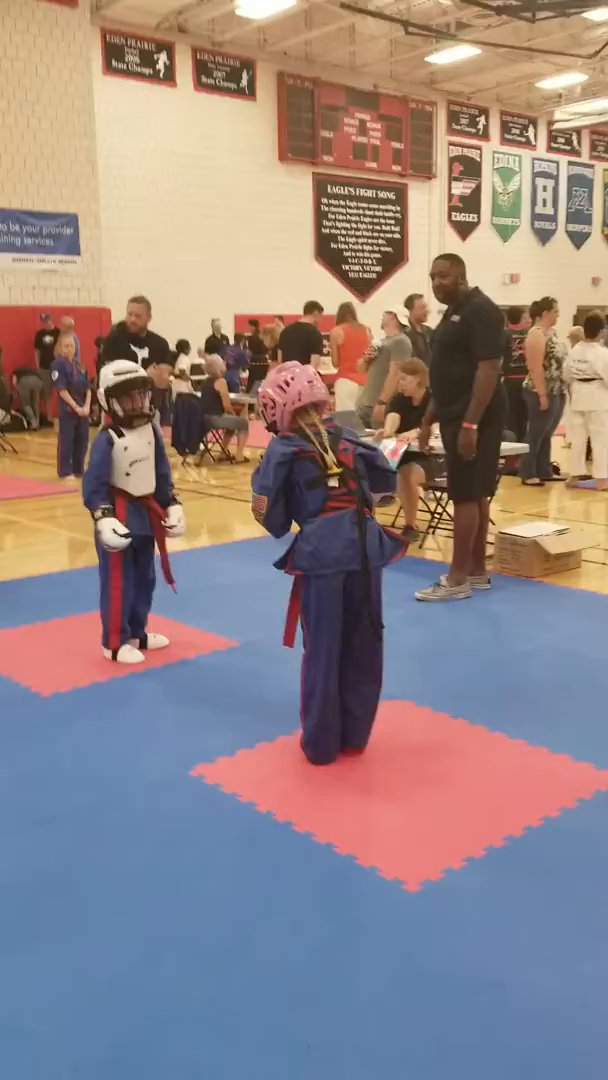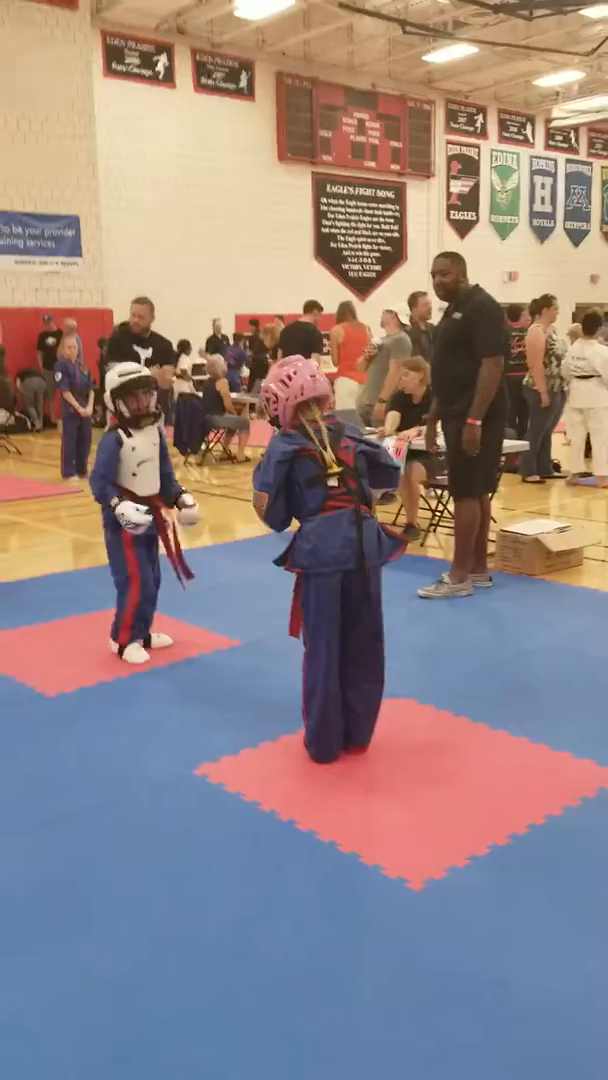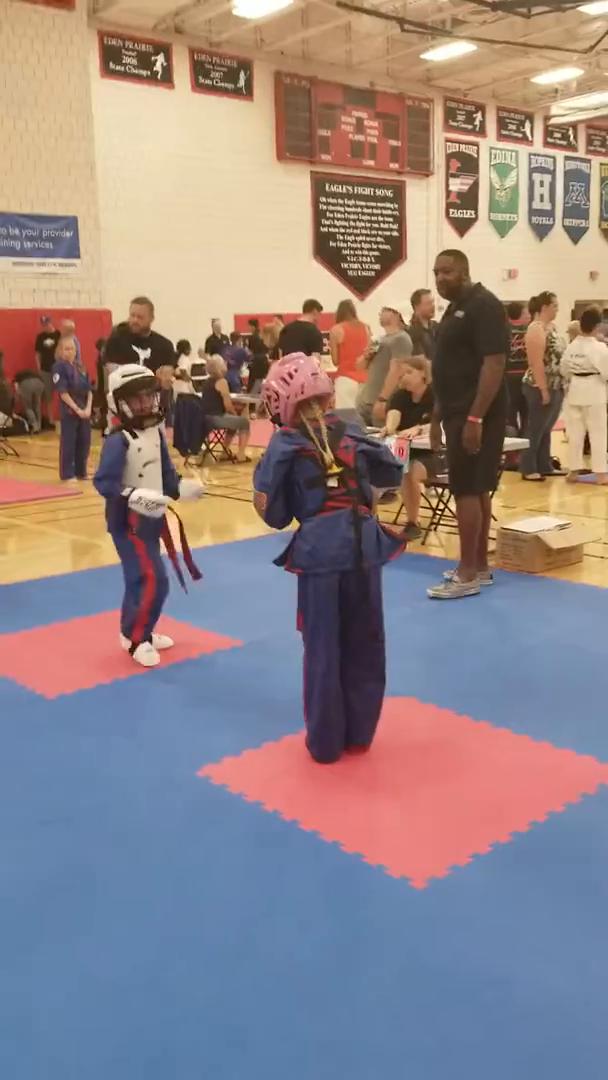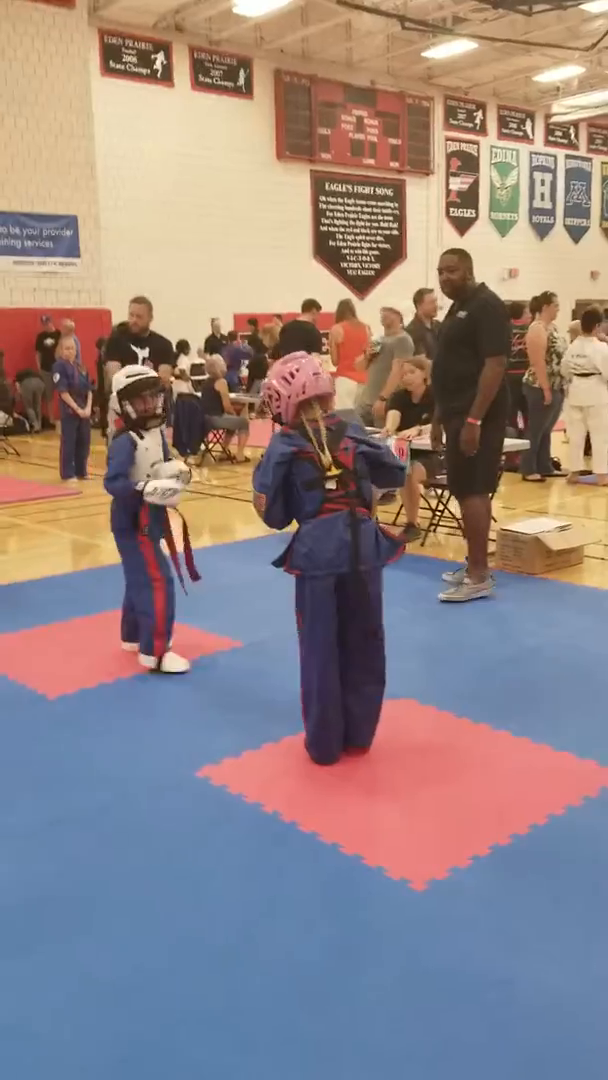
dt=0.1s
person 1, frame 1
left shoulder: (282, 448)
right shoulder: (348, 438)
left elbow: (271, 516)
right elbow: (386, 479)
left hip: (320, 550)
right hip: (366, 544)
left knee: (322, 649)
right knee: (364, 645)
left ankle: (320, 744)
right ankle: (353, 735)
person 1, frame 2
left shoulder: (283, 445)
right shoulder: (351, 434)
left elbow: (272, 513)
right elbow: (390, 475)
left hip: (319, 548)
right hip: (365, 543)
left knee: (322, 647)
right knee: (365, 643)
left ankle: (323, 742)
right ankle: (357, 733)
person 1, frame 3
left shoulder: (283, 445)
right shoulder: (352, 433)
left elbow: (274, 513)
right elbow: (392, 472)
left hip: (318, 548)
right hip: (364, 542)
left knee: (322, 647)
right knee: (365, 644)
left ankle: (325, 742)
right ankle: (359, 732)
person 1, frame 4
left shoulder: (283, 445)
right shoulder: (354, 433)
left elbow: (273, 514)
right elbow: (395, 472)
left hip: (316, 550)
right hip: (363, 544)
left knee: (319, 650)
right knee: (364, 646)
left ankle: (324, 743)
right ankle: (359, 734)
person 2, frame 1
left shoulder: (480, 310)
right shoulder: (452, 313)
left elbow: (489, 369)
left wrist: (470, 424)
right wrist: (428, 420)
left hip: (474, 419)
right hip: (455, 417)
left knee: (466, 495)
right knee: (473, 494)
left ankle: (457, 579)
right ankle: (477, 570)
person 2, frame 2
left shoulder: (482, 308)
right shoulder: (452, 311)
left elbow: (492, 365)
left wrist: (474, 420)
right wrist: (433, 418)
left hip: (476, 416)
right hip: (457, 414)
left knee: (467, 492)
right knee: (474, 491)
left ankle: (459, 576)
right ankle: (478, 568)
person 2, frame 3
left shoulder: (483, 305)
right shoulder: (454, 310)
left elbow: (494, 363)
left wrist: (475, 418)
right wrist: (437, 418)
left hip: (477, 414)
right hip: (457, 412)
left knee: (467, 489)
right knee: (475, 489)
left ankle: (468, 574)
right ankle: (479, 566)
person 2, frame 4
left shoulder: (486, 306)
right shoulder: (457, 309)
left elbow: (495, 365)
left wrist: (474, 419)
right wrist: (439, 418)
left hip: (477, 415)
right hip: (458, 413)
left knee: (470, 490)
right knee: (473, 490)
left ankle: (478, 577)
right ankle: (476, 566)
person 3, frame 1
left shoulder: (151, 432)
right shoulder: (107, 439)
left elbow: (162, 474)
right elbow: (92, 484)
left wrist: (172, 507)
right wrist: (102, 518)
left hip: (146, 513)
right hip: (118, 516)
left knee: (144, 580)
right knee: (117, 583)
left ankle: (136, 634)
right ankle: (114, 642)
person 3, frame 2
left shoulder: (155, 432)
right shoulder: (114, 439)
left elbow: (165, 473)
right elbow: (99, 481)
left wrist: (181, 499)
right wrist: (119, 507)
left hip: (151, 513)
right hip: (125, 517)
left knee: (150, 579)
right knee: (135, 581)
left ankle: (141, 633)
right ankle: (123, 638)
person 3, frame 3
left shoulder: (156, 432)
right shoulder: (118, 440)
left elbow: (164, 471)
right elbow: (103, 481)
left wrist: (180, 486)
right wrist: (131, 497)
left hip: (151, 515)
right hip: (128, 519)
left knee: (143, 577)
right knee: (151, 579)
left ankle: (139, 633)
right ankle: (135, 639)
person 3, frame 4
left shoulder: (156, 433)
right shoulder: (125, 441)
left elbow: (165, 467)
right elbow: (114, 482)
left wrist: (177, 472)
right wrist: (146, 490)
left hip: (151, 515)
right hip: (133, 519)
left knee: (140, 579)
right knee: (157, 583)
left ankle: (134, 636)
right ankle: (154, 651)
